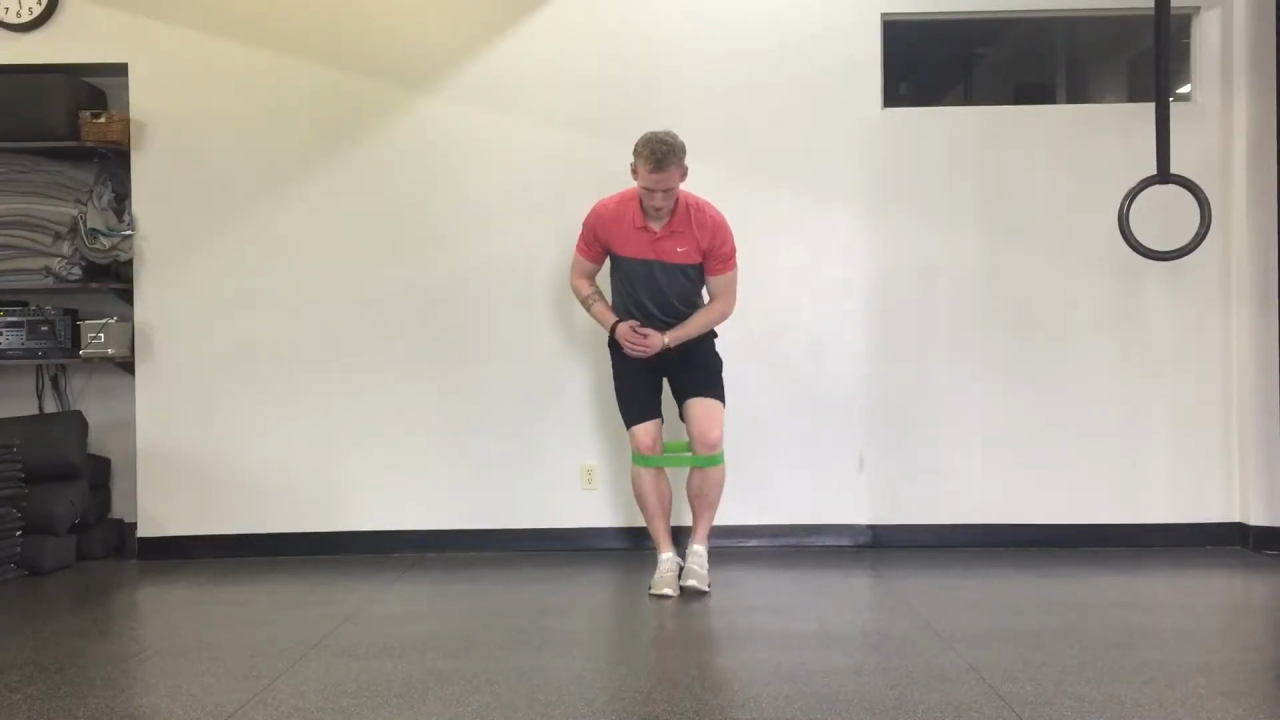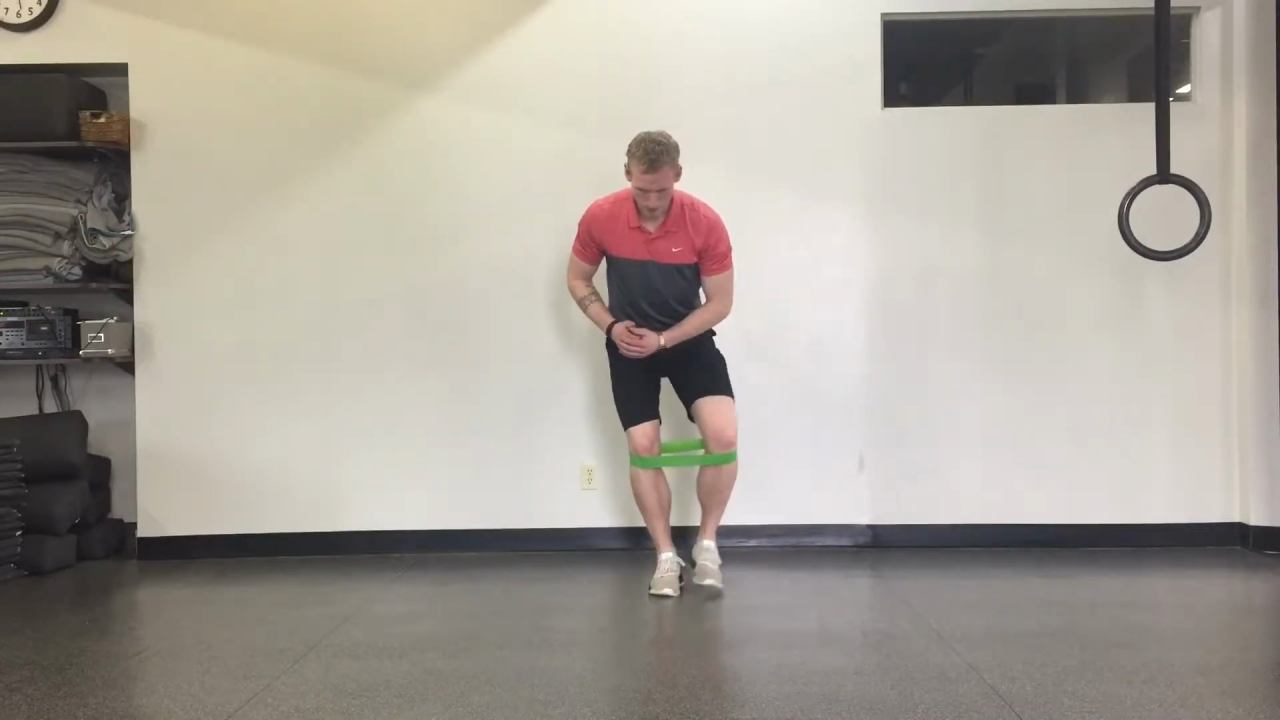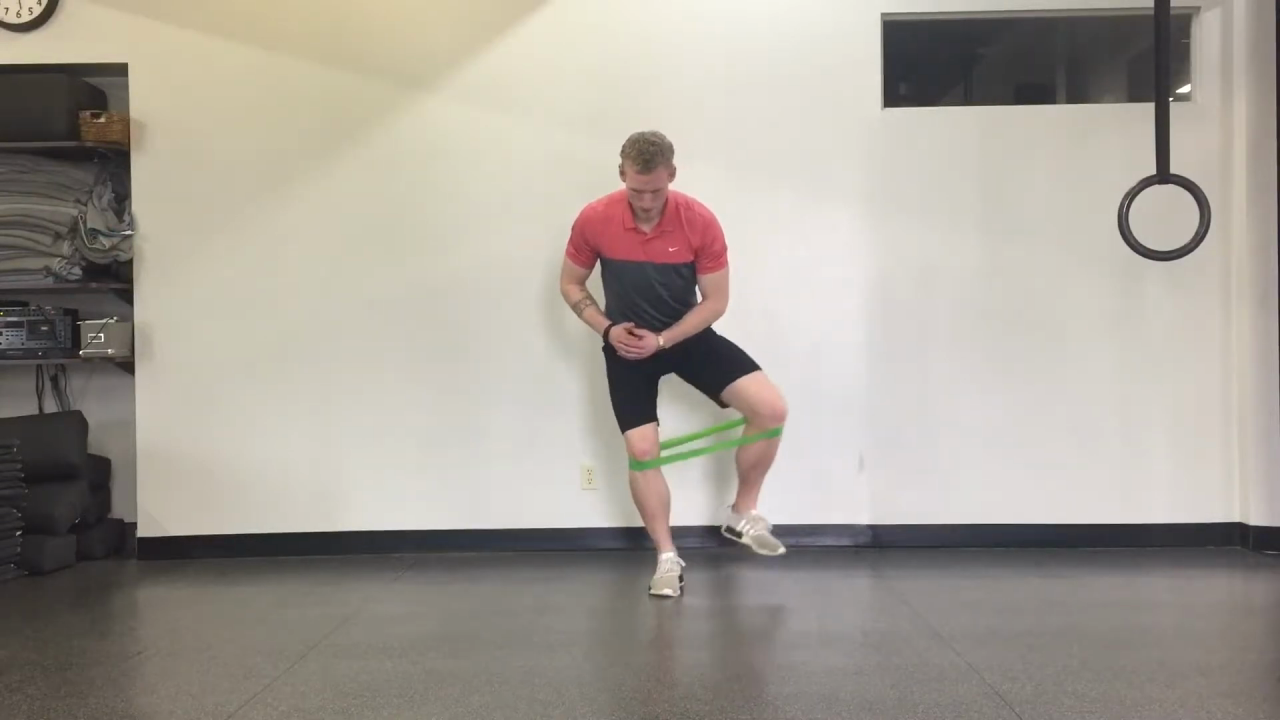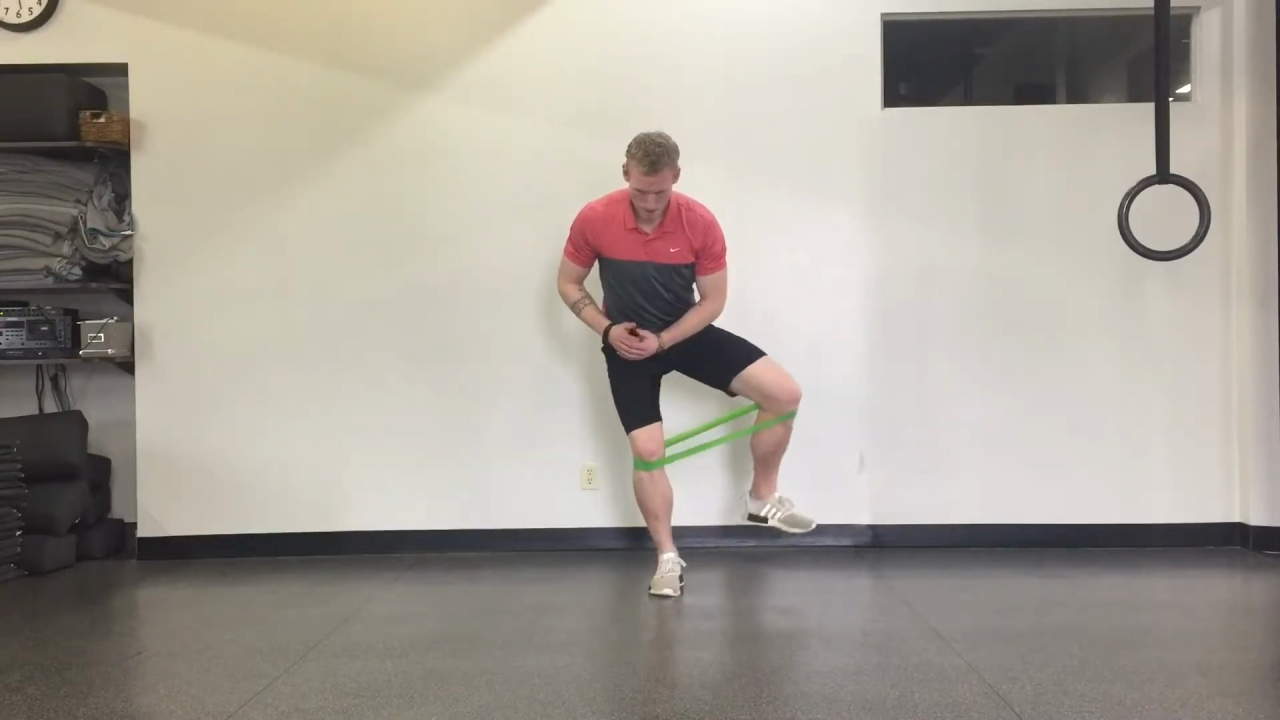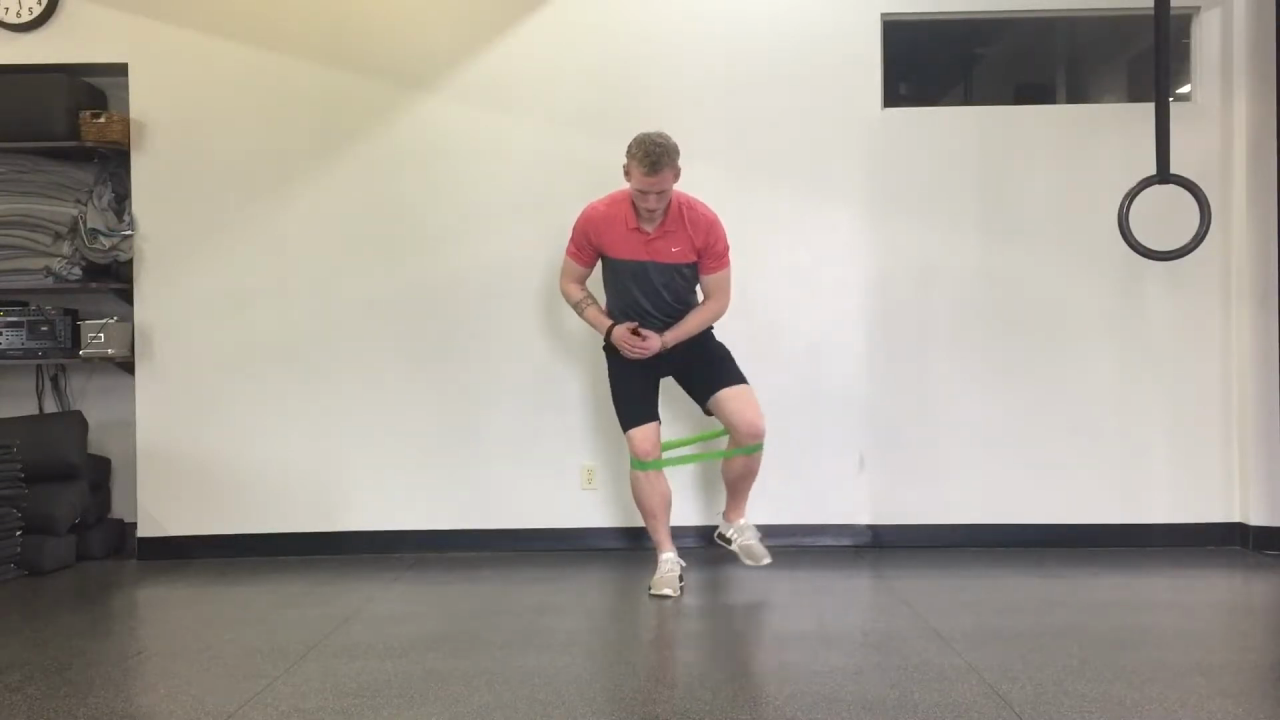
dt=0.4s
person 1, frame 1
left shoulder: (710, 223)
right shoulder: (605, 216)
left elbow: (723, 302)
right elbow: (581, 278)
left wrist: (666, 339)
right wrist: (614, 325)
left hip: (690, 340)
right hip: (632, 343)
left knee: (708, 440)
right knee: (646, 445)
left ankle: (698, 549)
right ankle: (665, 556)
person 1, frame 2
left shoulder: (705, 222)
right shoulder: (600, 217)
left elbow: (720, 303)
right elbow: (578, 280)
left wrist: (663, 340)
right wrist: (611, 325)
left hip: (688, 339)
right hip: (629, 344)
left knee: (723, 435)
right knee: (643, 446)
left ankle: (706, 543)
right ankle: (666, 557)
person 1, frame 3
left shoulder: (700, 222)
right shoulder: (593, 220)
left elbow: (715, 301)
right elbow: (570, 284)
left wrist: (661, 341)
right wrist: (607, 329)
left hip: (687, 335)
right hip: (626, 344)
left knee: (771, 409)
right knee: (642, 451)
left ankle: (743, 513)
right ankle: (667, 558)
person 1, frame 4
left shoulder: (701, 222)
right shoulder: (594, 220)
left elbow: (713, 301)
right elbow: (568, 284)
left wrist: (661, 341)
right wrist: (607, 330)
left hip: (688, 332)
right hip: (628, 343)
left knee: (784, 392)
right knee: (647, 450)
left ankle: (763, 498)
right ankle: (667, 558)
person 1, frame 5
left shoulder: (702, 222)
right shoulder: (595, 219)
left elbow: (717, 299)
right elbow: (570, 283)
left wrist: (665, 340)
right wrist: (609, 329)
left hip: (688, 338)
right hip: (627, 344)
left knee: (750, 426)
right knee: (644, 450)
left ankle: (734, 522)
right ankle: (667, 558)
